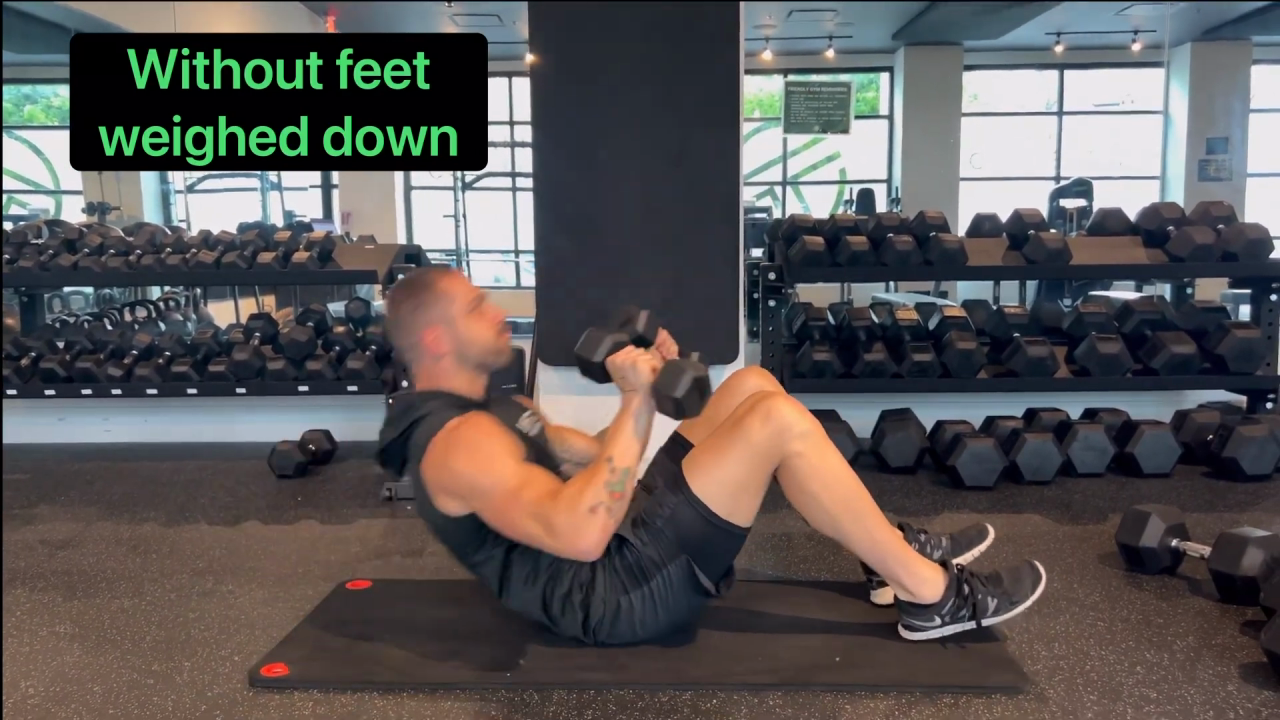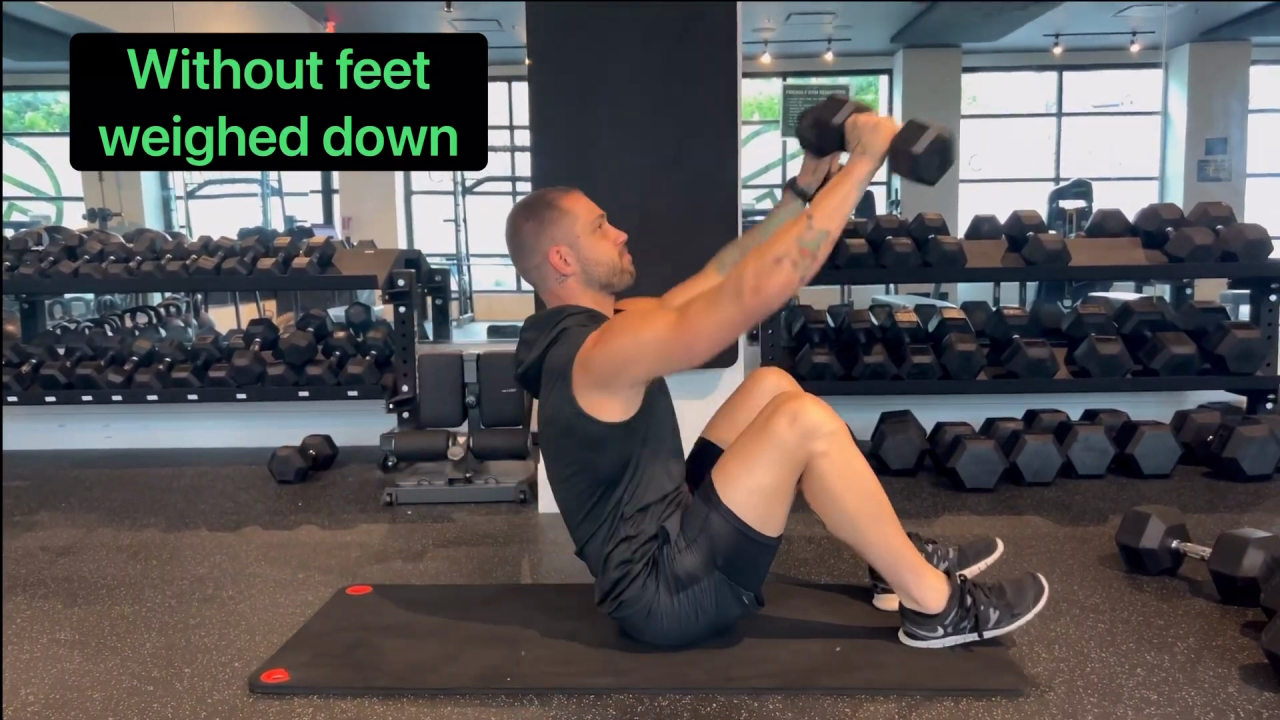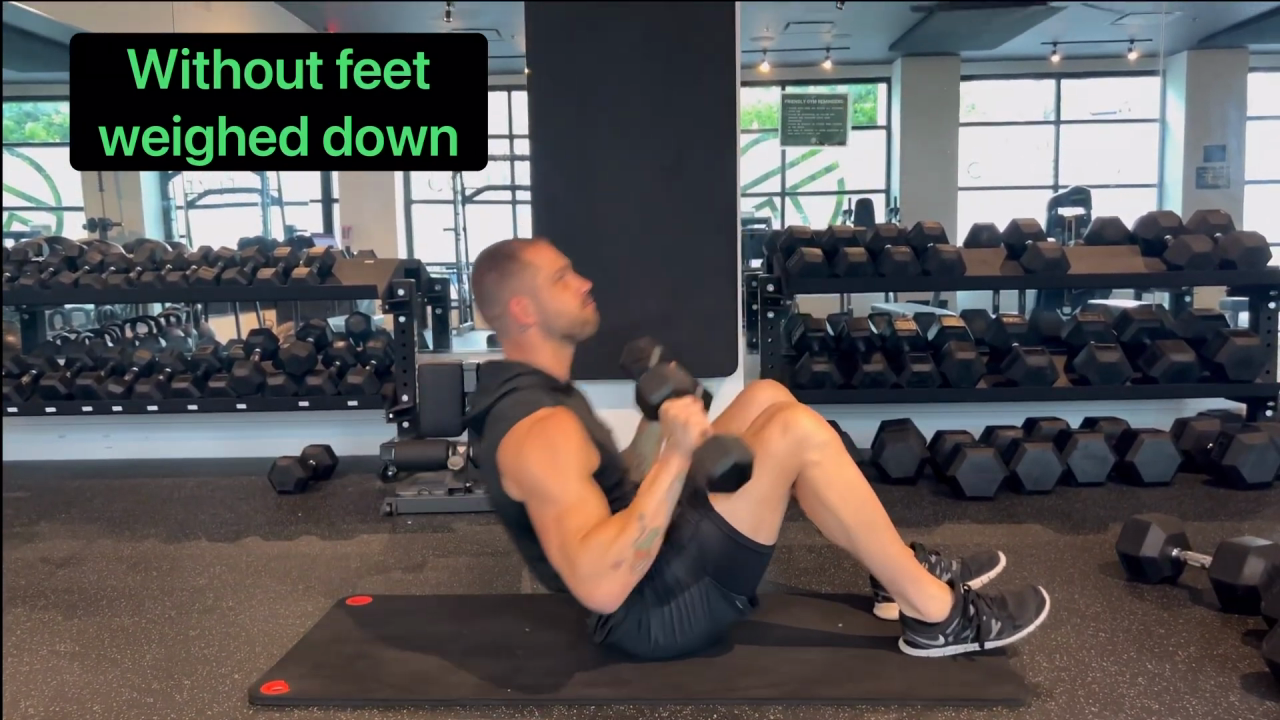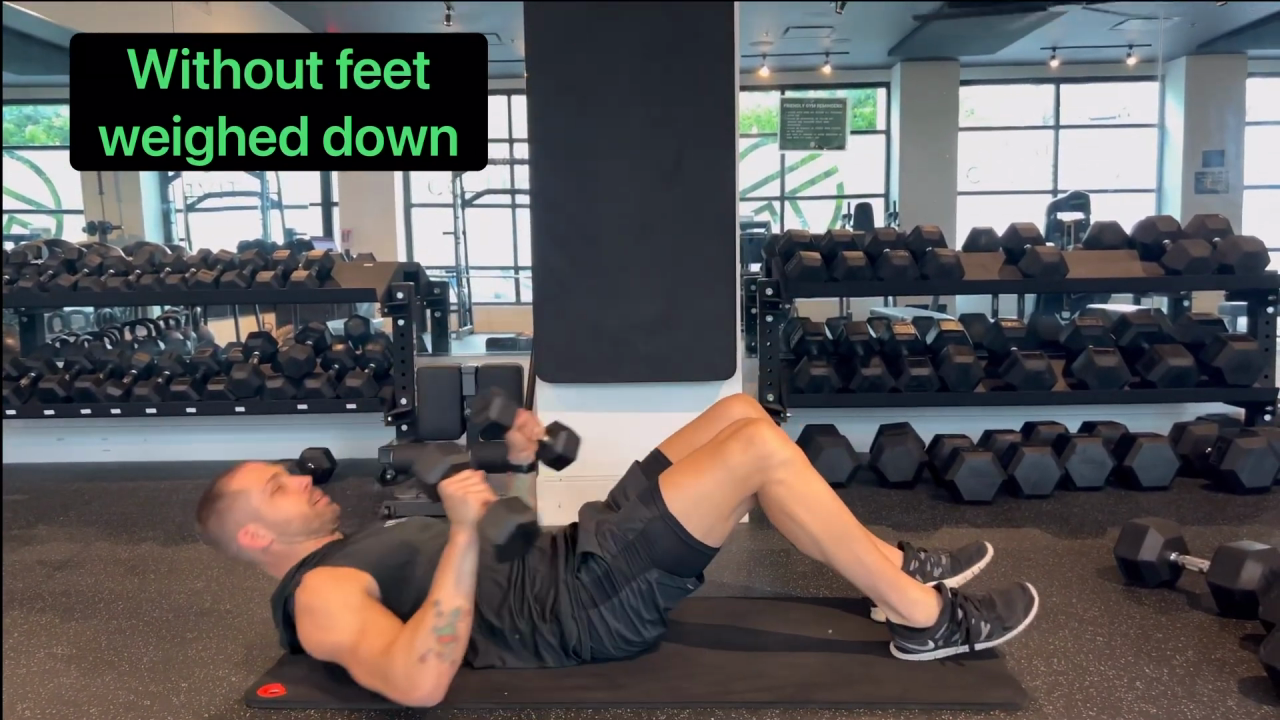
dt=0.5s
person 1, frame 1
left shoulder: (477, 412)
right shoulder: (457, 443)
left elbow: (588, 457)
right elbow: (579, 532)
left wrist: (641, 378)
right wrist: (638, 396)
left hip: (630, 538)
right hip: (622, 595)
left knee: (749, 387)
right knee: (778, 422)
left ankle: (896, 553)
right ankle: (934, 593)
person 1, frame 2
left shoulder: (605, 323)
right shoulder: (608, 348)
left elbow: (724, 282)
right elbow: (766, 285)
left wrist: (802, 189)
right wrist: (865, 159)
left hip: (671, 545)
right hip: (664, 595)
left knee: (772, 385)
right knee: (804, 418)
left ankle: (903, 548)
right ankle: (936, 606)
person 1, frame 3
left shoulder: (536, 398)
right shoulder: (538, 430)
right elbow: (602, 583)
left wrist: (659, 413)
right wrist: (678, 451)
left hip: (659, 565)
right hip: (657, 611)
left knee: (768, 398)
right knee: (797, 431)
left ankle: (899, 579)
right ankle: (935, 616)
person 1, frame 4
left shoulder: (354, 549)
right shoulder: (321, 596)
right elbow: (421, 680)
left wrist: (514, 467)
right wrist: (465, 531)
left hip: (577, 551)
right hip: (594, 605)
left knee: (739, 412)
right knee: (760, 448)
left ankle: (896, 566)
right ankle: (927, 618)
